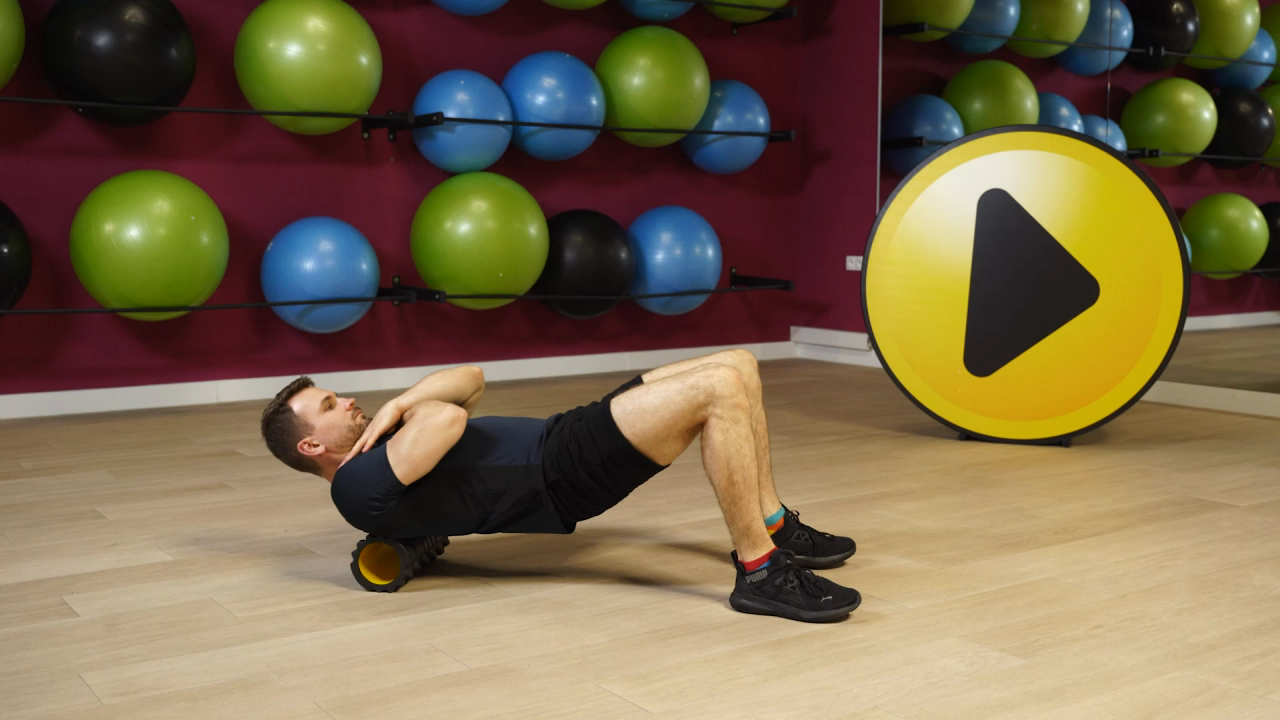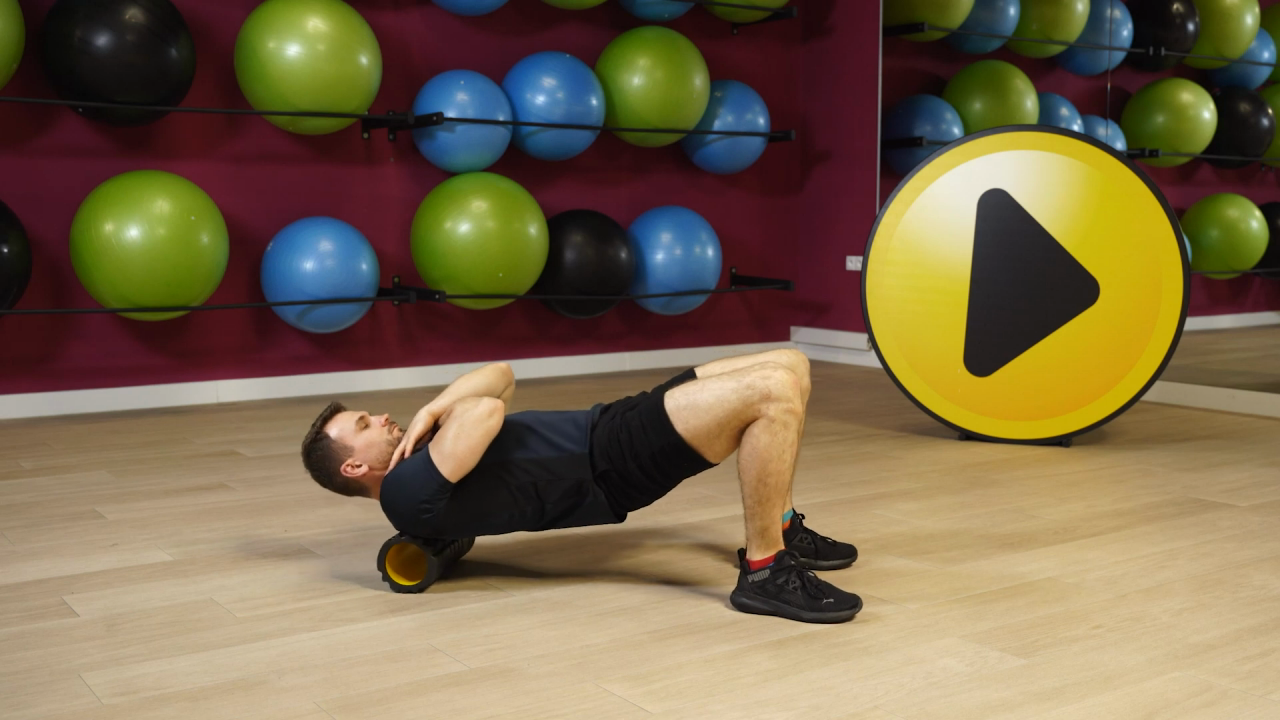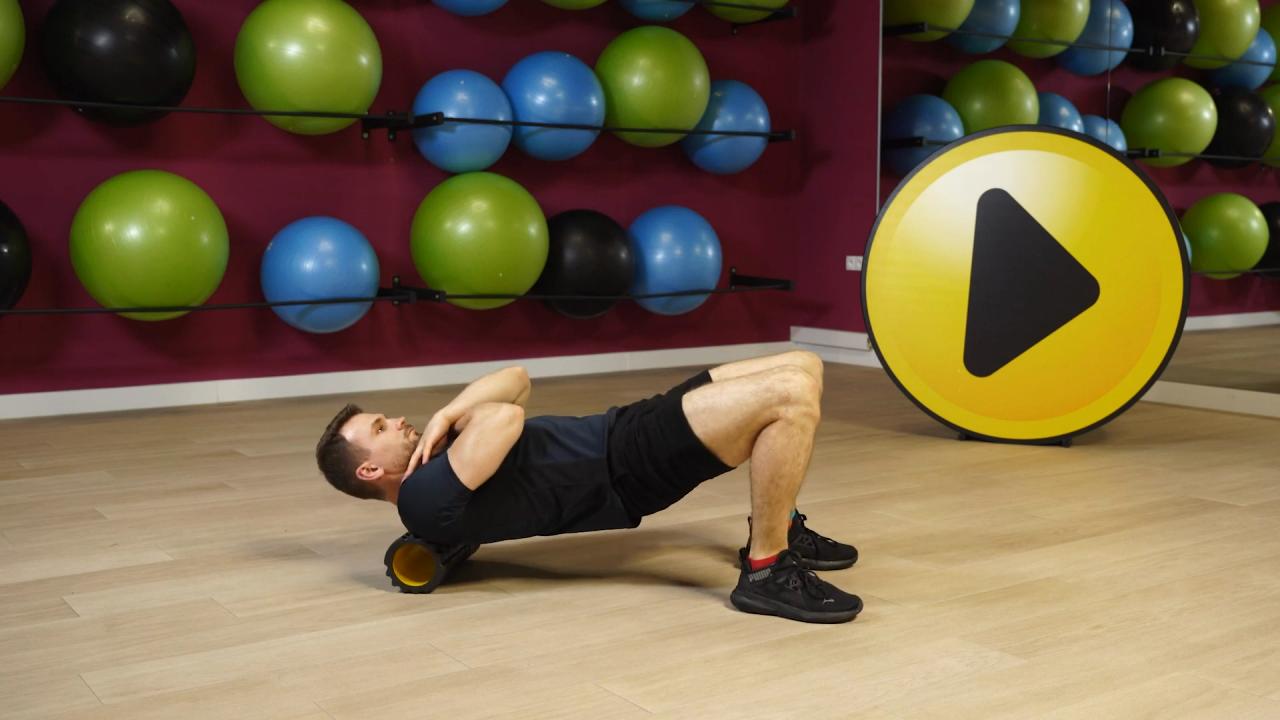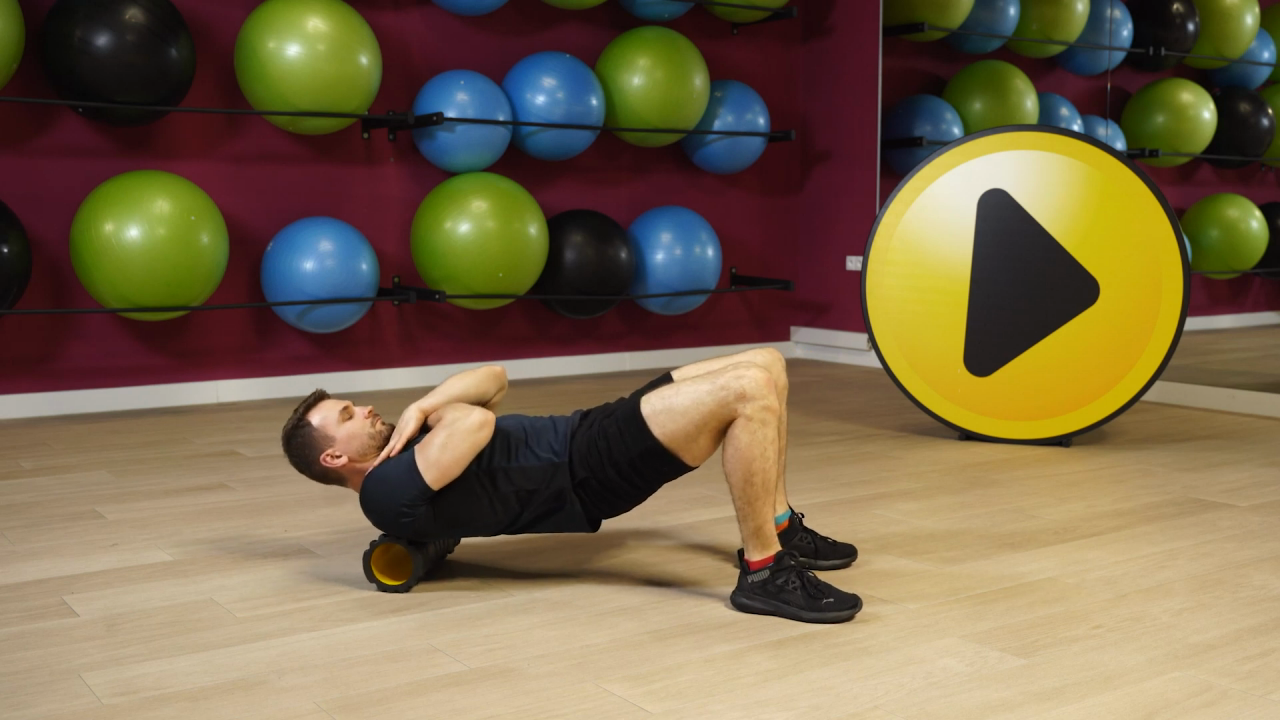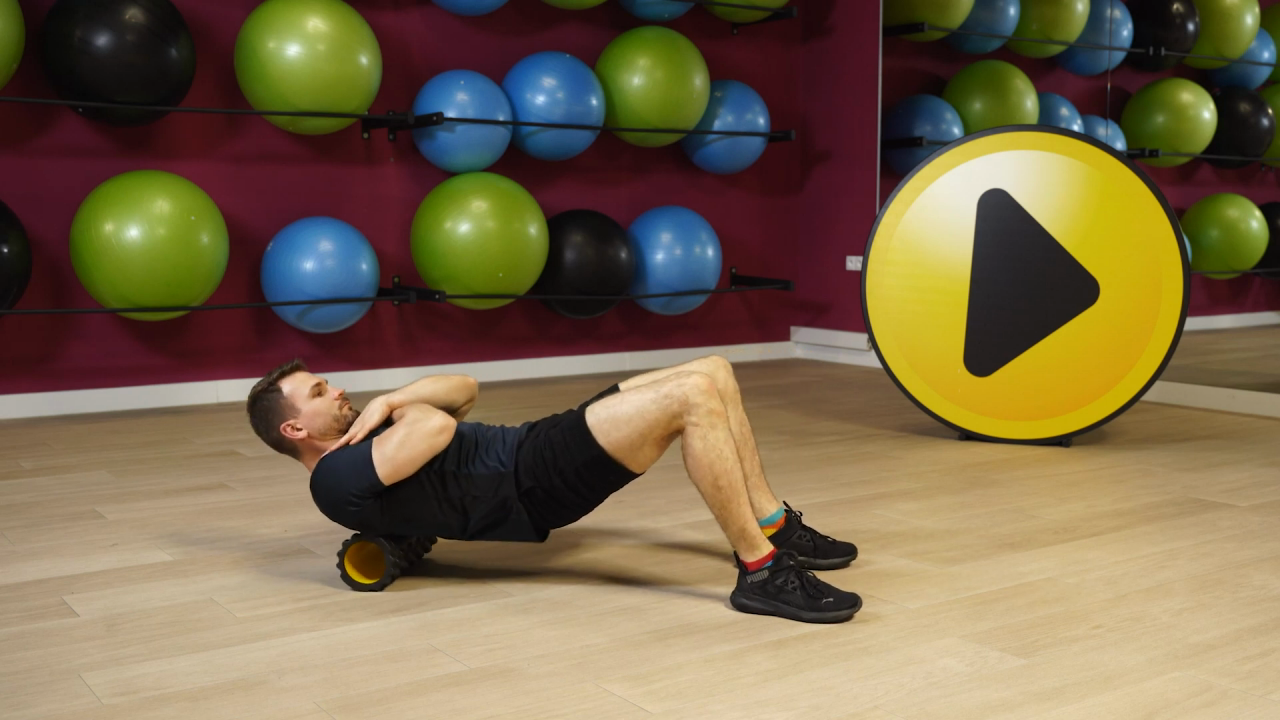
dt=1s
person 1, frame 1
left shoulder: (387, 443)
right shoulder: (359, 487)
left elbow: (471, 379)
right elbow: (448, 421)
left wrist: (397, 404)
right wrist: (409, 408)
left hip: (564, 441)
right hip: (562, 475)
left knee: (736, 368)
right knee: (720, 390)
left ankle: (775, 526)
right ankle: (762, 570)
person 1, frame 2
left shoulder: (427, 451)
right shoulder: (410, 494)
left elbow: (500, 375)
right elbow: (486, 410)
left wrist: (430, 411)
right wrist: (440, 414)
left hip: (612, 430)
right hip: (610, 465)
left knee: (789, 366)
right knee: (773, 392)
left ankle: (781, 530)
right ankle: (765, 572)
person 1, frame 3
left shoulder: (439, 457)
right shoulder: (428, 498)
left elbow: (516, 378)
right elbow: (507, 418)
left wrist: (448, 414)
right wrist: (455, 417)
left hip: (626, 432)
right hip: (627, 469)
left knee: (802, 368)
right knee: (791, 397)
left ankle: (782, 530)
right ankle: (767, 571)
person 1, frame 4
left shoulder: (410, 450)
right shoulder: (389, 493)
left elbow: (494, 377)
right elbow: (475, 425)
left wrist: (423, 407)
right wrist: (430, 410)
left hip: (587, 436)
right hip: (586, 473)
left knee: (765, 364)
right knee: (747, 391)
left ankle: (780, 529)
right ankle: (763, 572)
person 1, frame 5
left shoulder: (370, 439)
right shoulder: (337, 480)
left elbow: (465, 388)
right elbow: (438, 427)
left wrist: (389, 401)
right wrist: (397, 404)
left hip: (534, 450)
right hip: (533, 482)
left knee: (712, 373)
right knee: (692, 396)
left ankle: (775, 527)
right ankle: (762, 571)
